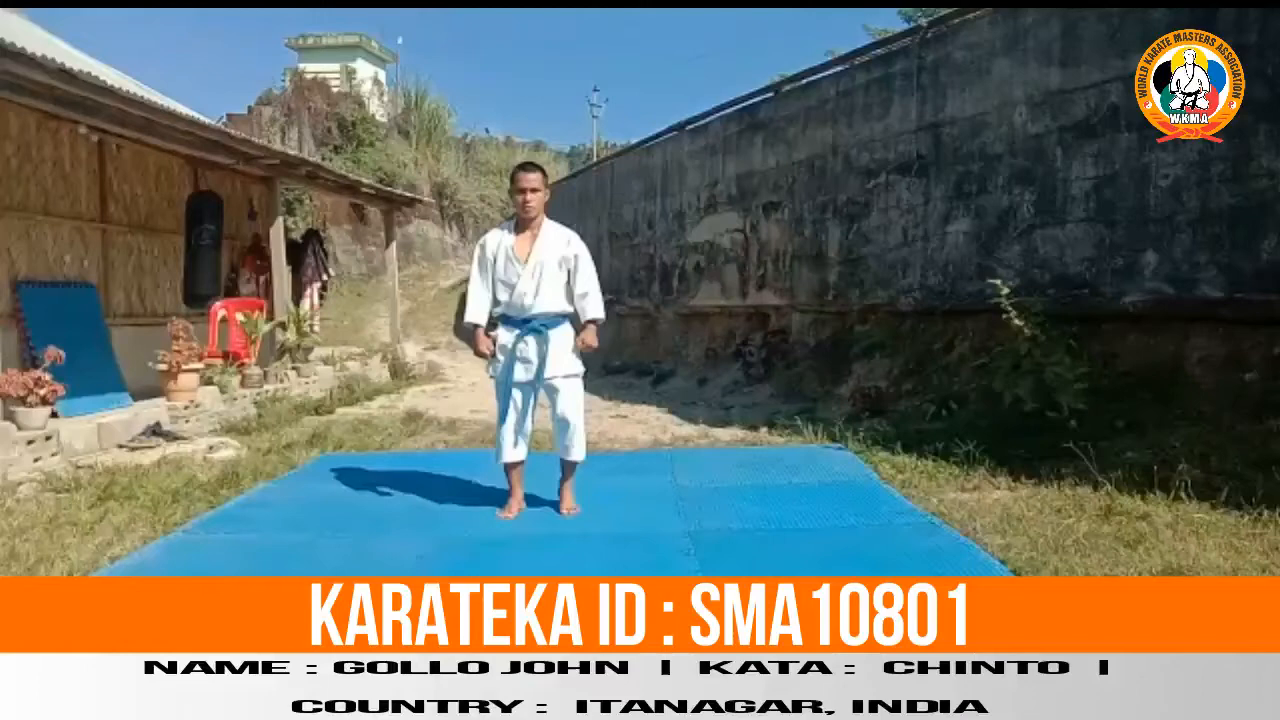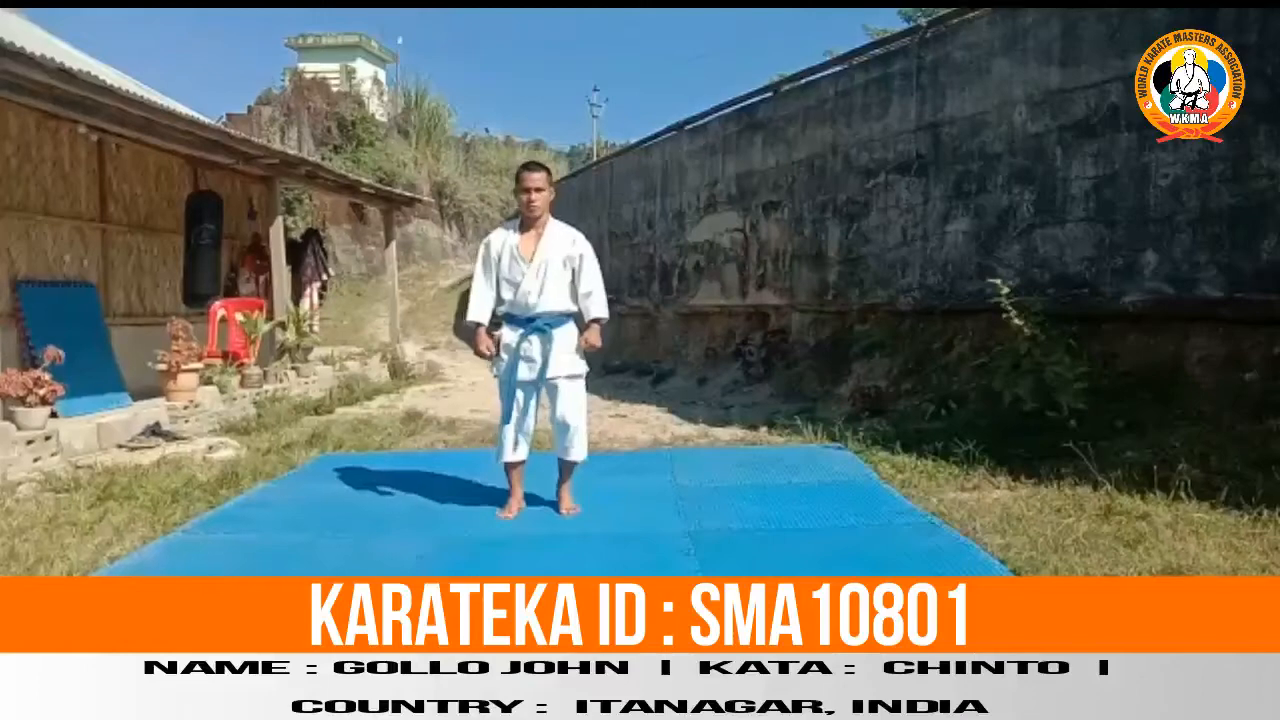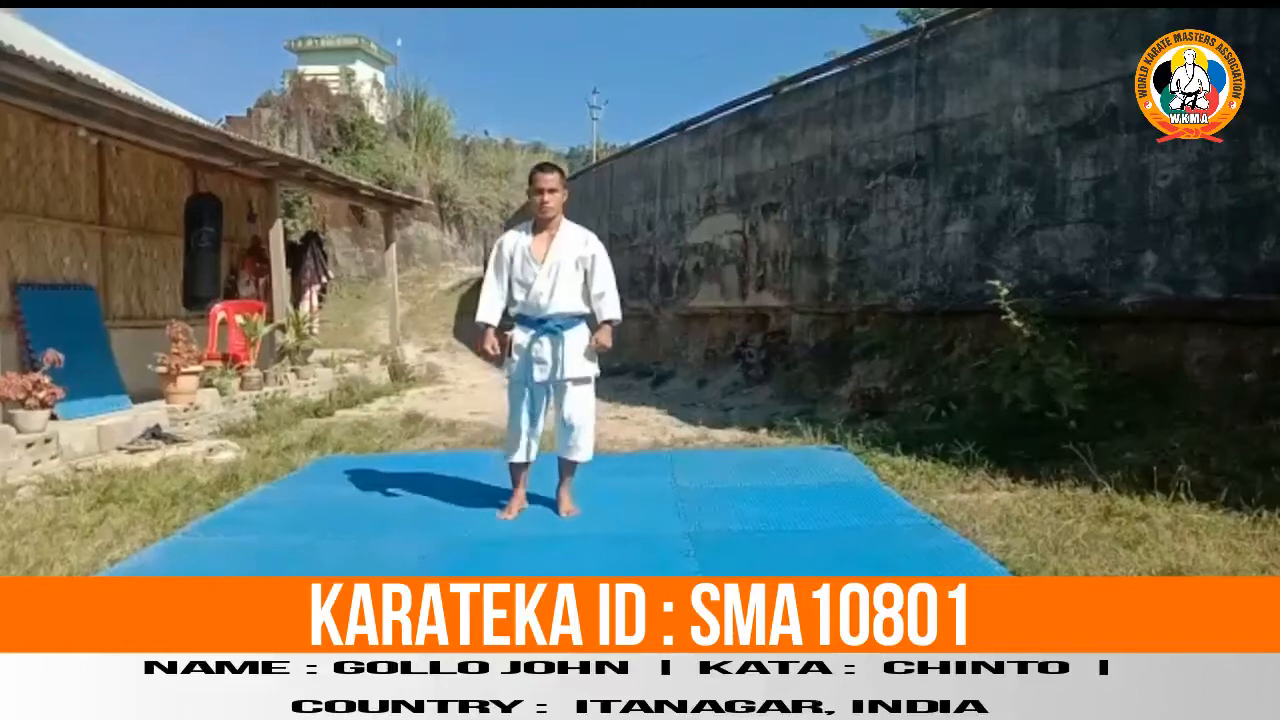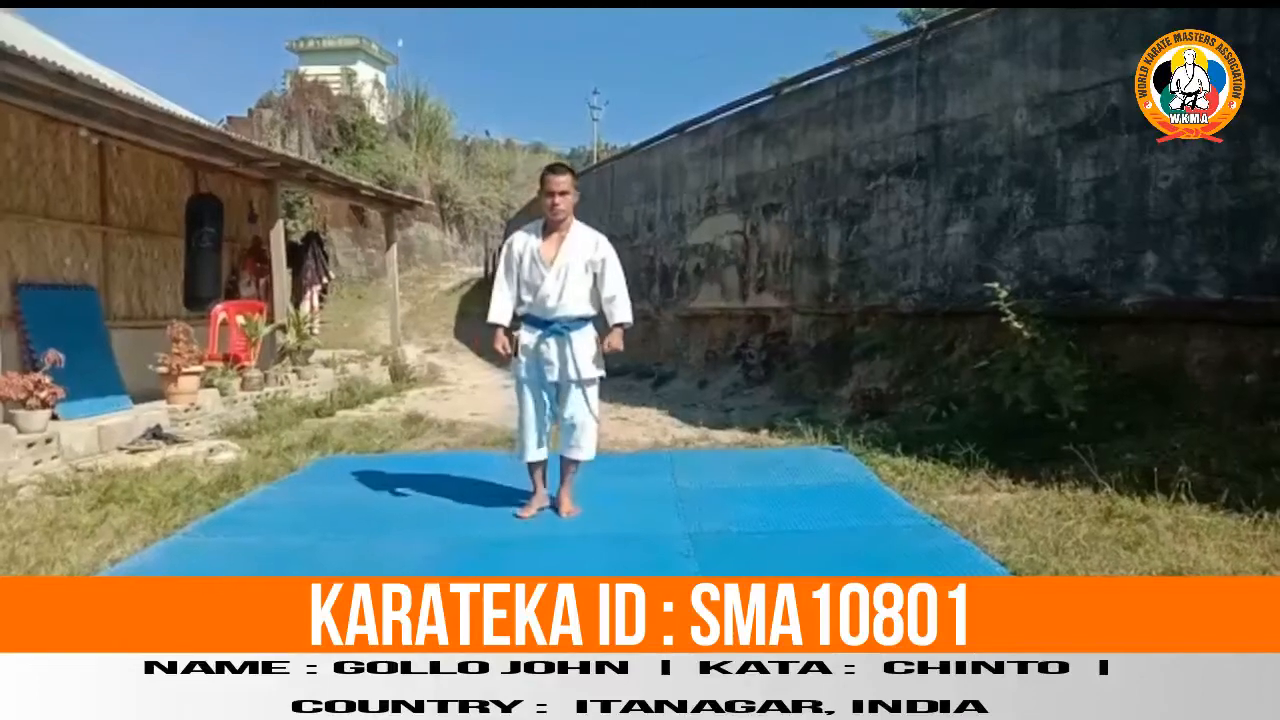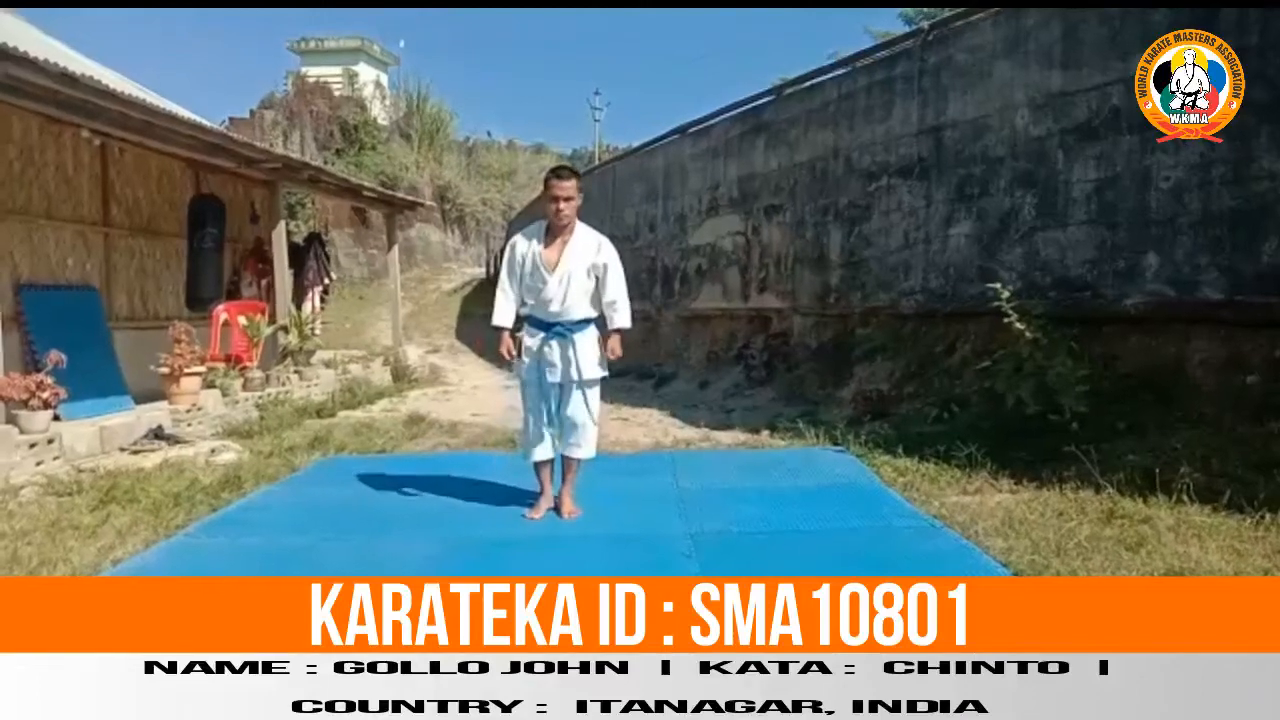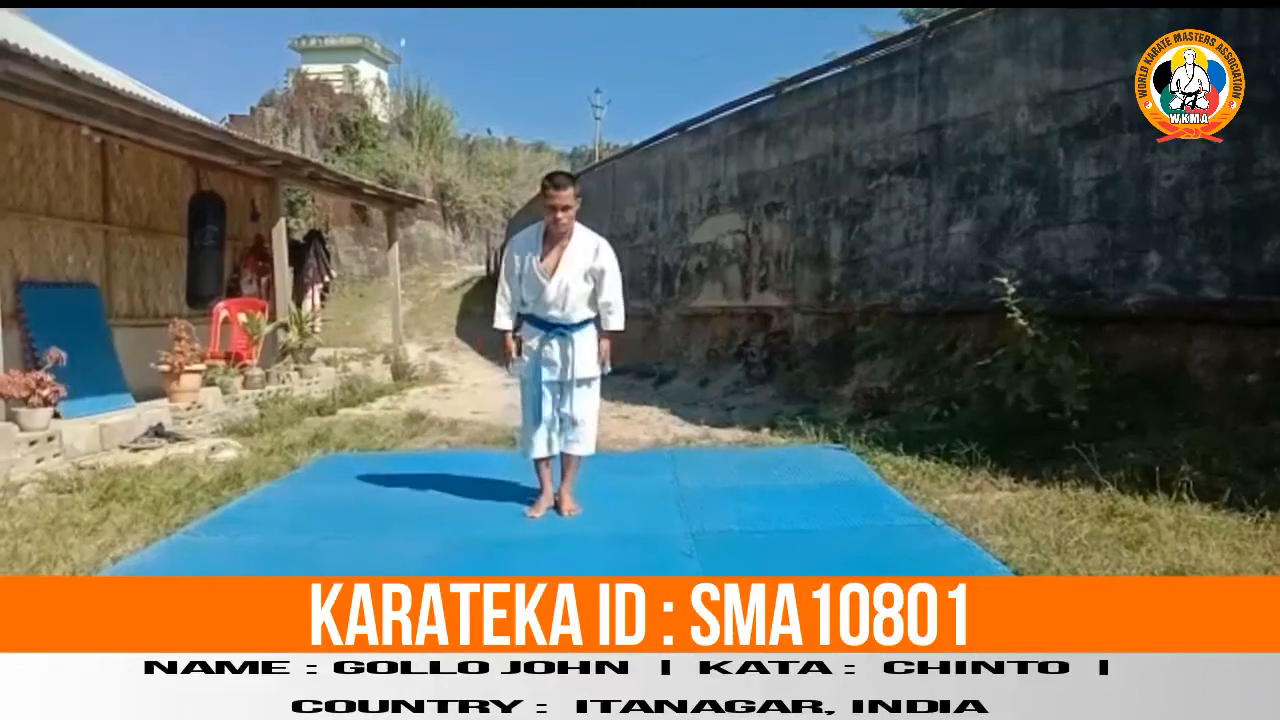
dt=0.2s
person 1, frame 1
left shoulder: (566, 240)
right shoulder: (492, 242)
left elbow: (585, 284)
right elbow: (480, 287)
left wrist: (590, 326)
right wrist: (478, 331)
left hip: (557, 337)
right hip: (511, 339)
left knee: (569, 414)
right knee: (511, 418)
left ankle: (567, 488)
right ankle: (516, 495)
person 1, frame 2
left shoulder: (571, 239)
right shoulder: (497, 241)
left elbow: (590, 284)
right elbow: (484, 286)
left wrist: (594, 325)
right wrist: (480, 329)
left hip: (561, 337)
right hip: (516, 338)
left knee: (569, 416)
right knee: (513, 417)
left ankle: (564, 489)
right ankle: (515, 494)
person 1, frame 3
left shoulder: (584, 240)
right shoulder: (510, 241)
left elbow: (603, 285)
right elbow: (495, 286)
left wrist: (606, 326)
right wrist: (488, 330)
left hip: (572, 338)
right hip: (527, 339)
left knee: (575, 417)
right knee: (522, 418)
left ankle: (564, 491)
right ankle: (518, 494)
person 1, frame 4
left shoulder: (594, 242)
right shoulder: (519, 241)
left elbow: (613, 286)
right elbow: (505, 287)
left wrist: (617, 328)
right wrist: (499, 329)
left hip: (578, 339)
right hip: (532, 339)
left knee: (577, 418)
right knee: (533, 419)
left ankle: (565, 492)
right ankle: (538, 492)
person 1, frame 5
left shoulder: (597, 244)
right shoulder: (521, 242)
left elbow: (614, 291)
right elbow: (508, 289)
left wrist: (615, 334)
right wrist: (505, 332)
left hip: (580, 340)
right hip: (536, 340)
left knee: (578, 417)
right knee: (538, 418)
left ankle: (567, 493)
right ankle: (545, 493)
person 1, frame 6
left shoulder: (595, 246)
right shoulder: (520, 243)
left elbow: (610, 295)
right elbow: (508, 293)
left wrist: (606, 337)
right wrist: (508, 334)
left hip: (580, 339)
right hip: (536, 339)
left knee: (578, 416)
right knee: (537, 416)
left ankle: (566, 490)
right ankle: (545, 491)
